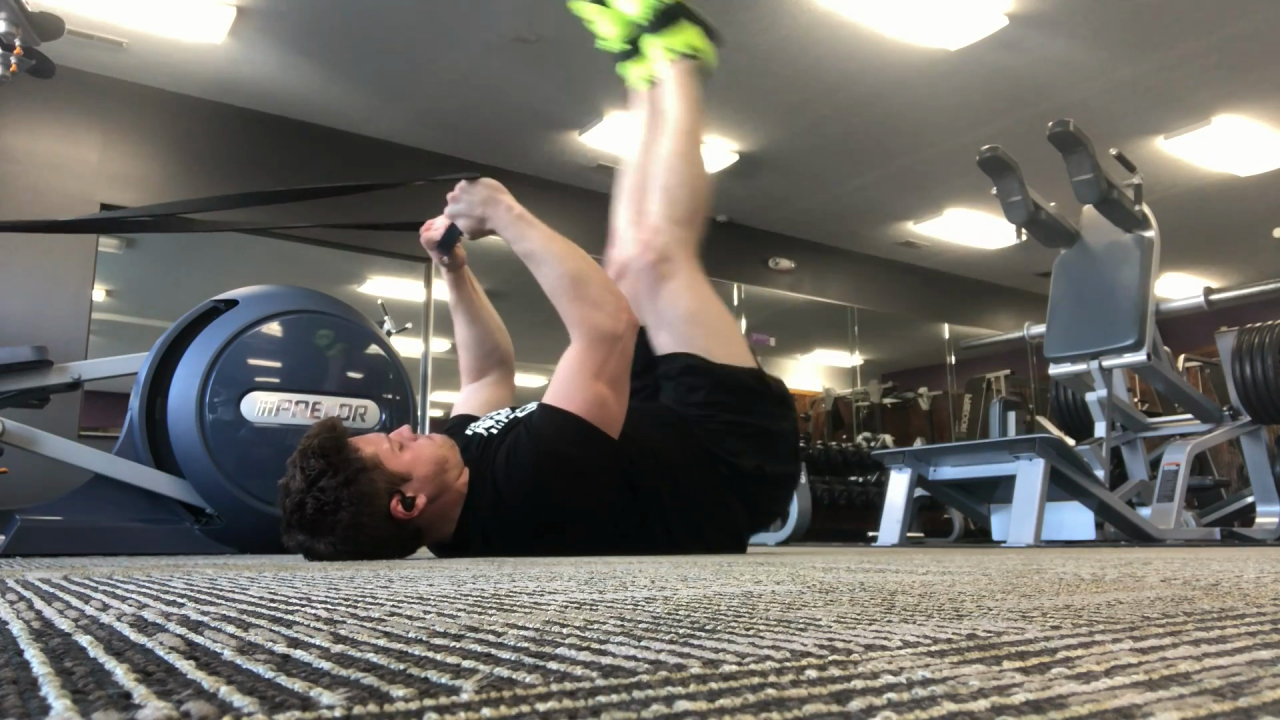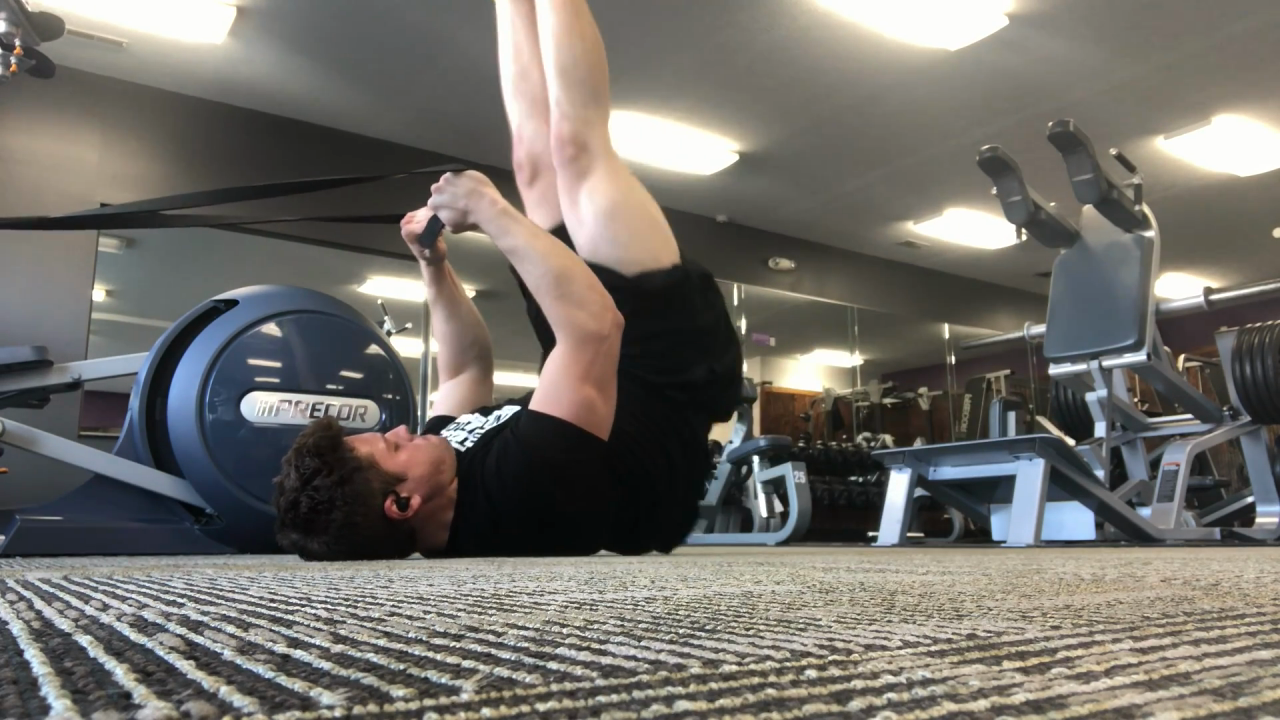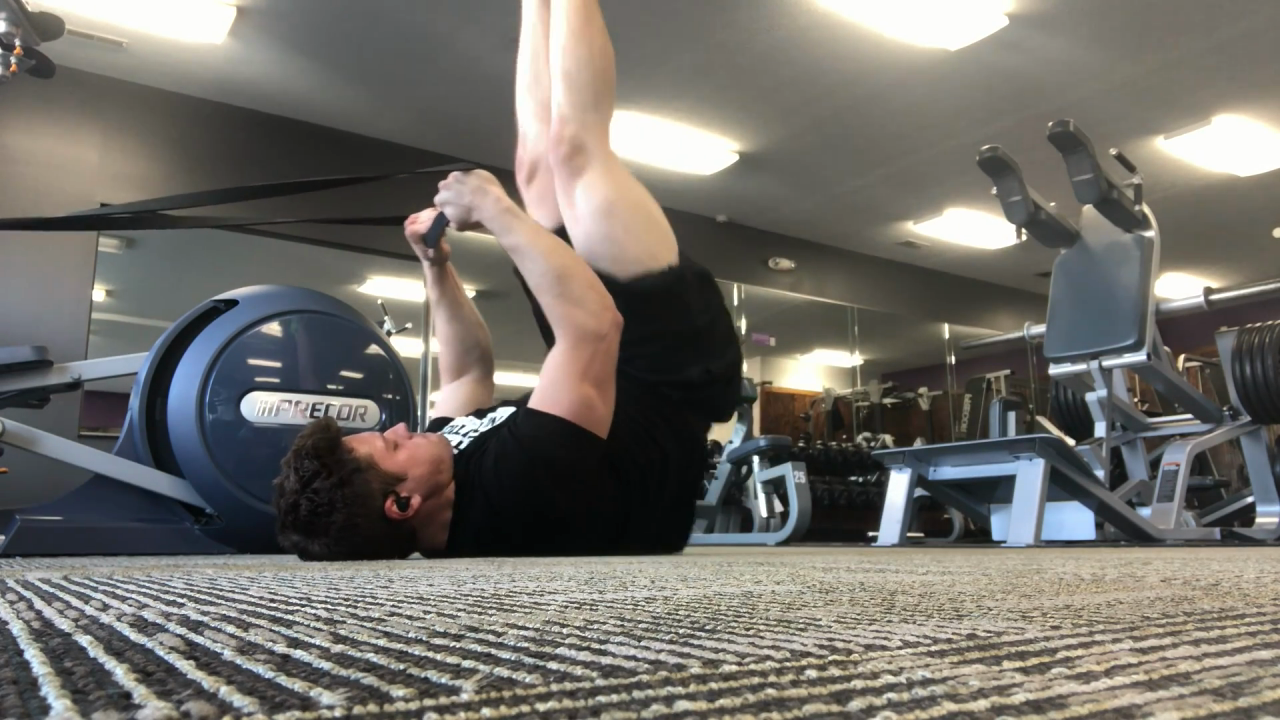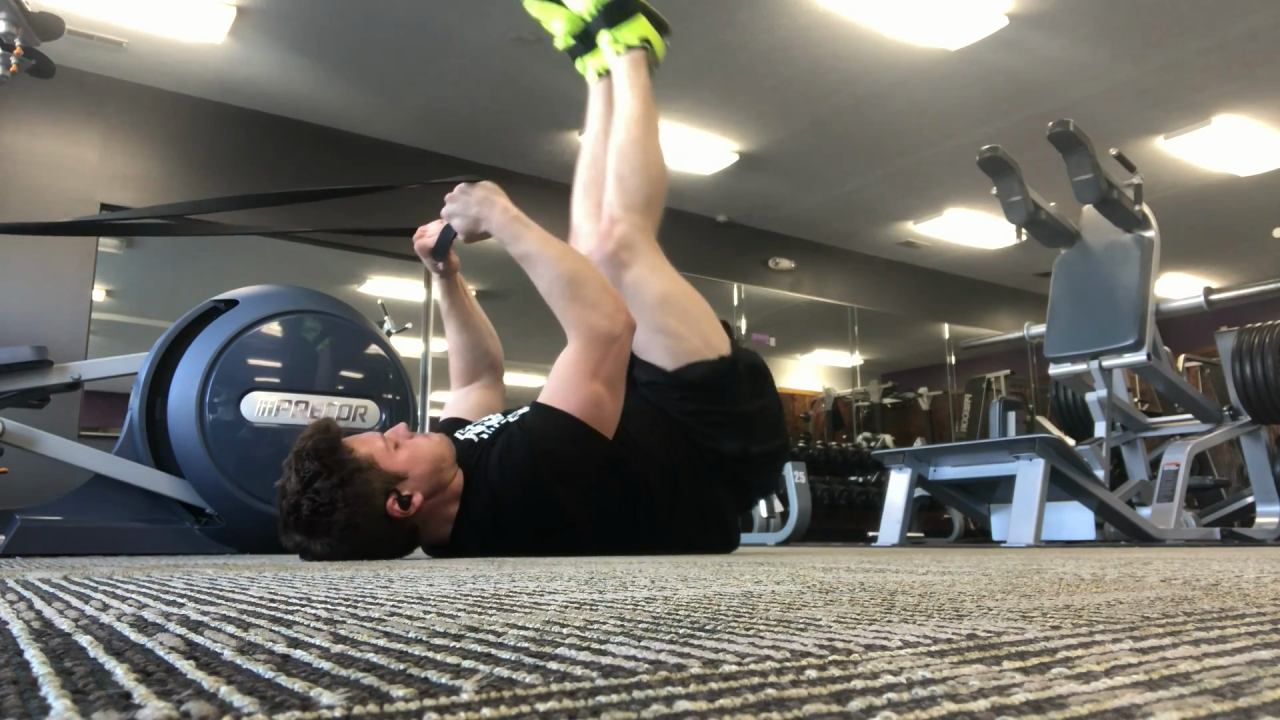
dt=0.5s
person 1, frame 1
left shoulder: (462, 492)
right shoulder: (531, 483)
left elbow: (490, 372)
right elbow: (610, 326)
left wrist: (453, 270)
right wrist: (505, 216)
left hip: (659, 434)
right hip: (731, 451)
right knee: (657, 258)
left ankle: (650, 73)
right ankle: (673, 58)
person 1, frame 2
right shoulder: (521, 490)
left elbow: (467, 368)
right elbow: (595, 326)
left wrist: (433, 265)
right wrist: (490, 212)
left hip: (615, 386)
right hip: (672, 379)
left knee: (537, 162)
right knee: (573, 147)
person 1, frame 3
right shoulder: (517, 489)
left elbow: (468, 370)
right elbow: (596, 325)
left wrist: (436, 265)
right wrist: (493, 210)
left hip: (616, 378)
right hip: (672, 372)
left knee: (538, 157)
right knee: (572, 144)
person 1, frame 4
right shoulder: (521, 489)
left elbow: (480, 377)
right elbow: (608, 326)
left wrist: (445, 277)
right wrist: (502, 219)
left hip: (658, 426)
right hip: (717, 439)
right knee: (615, 247)
left ankle: (606, 65)
right ankle: (626, 55)
